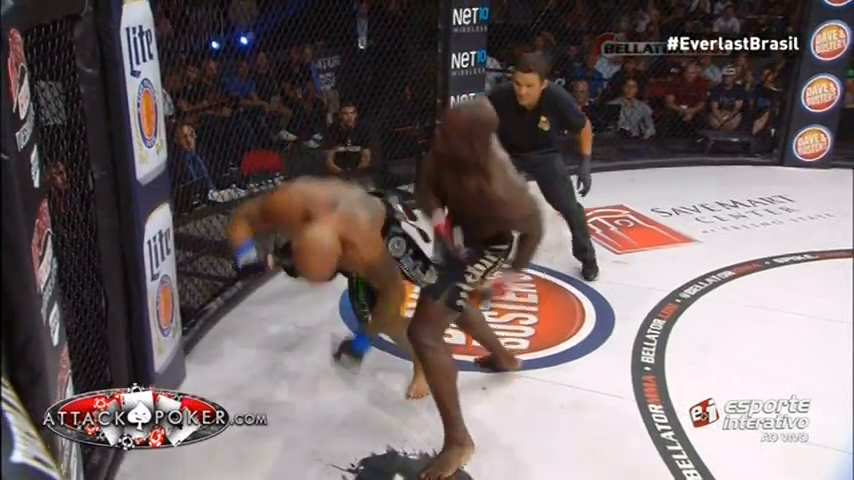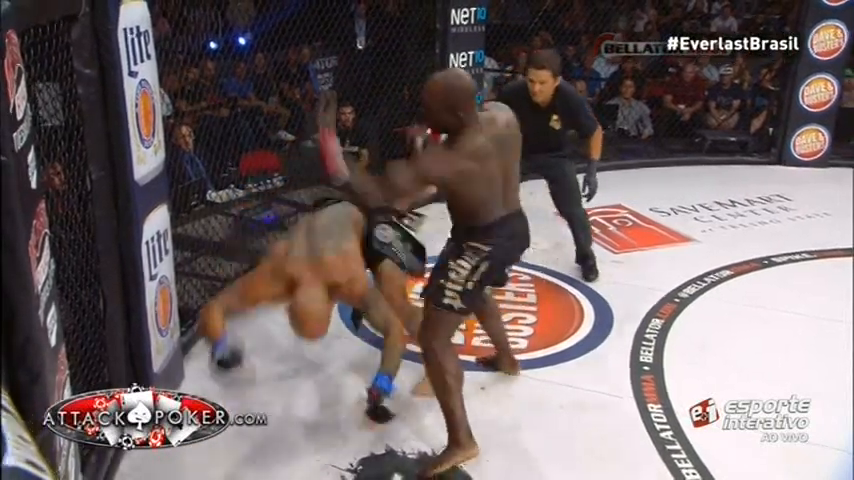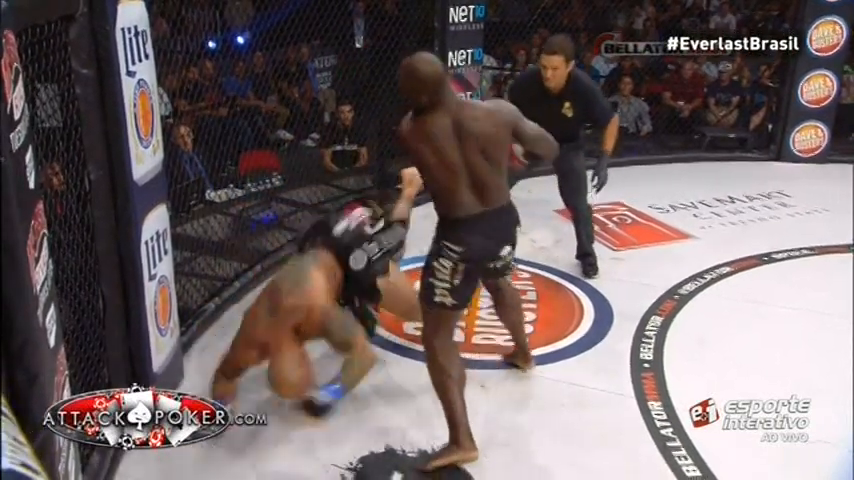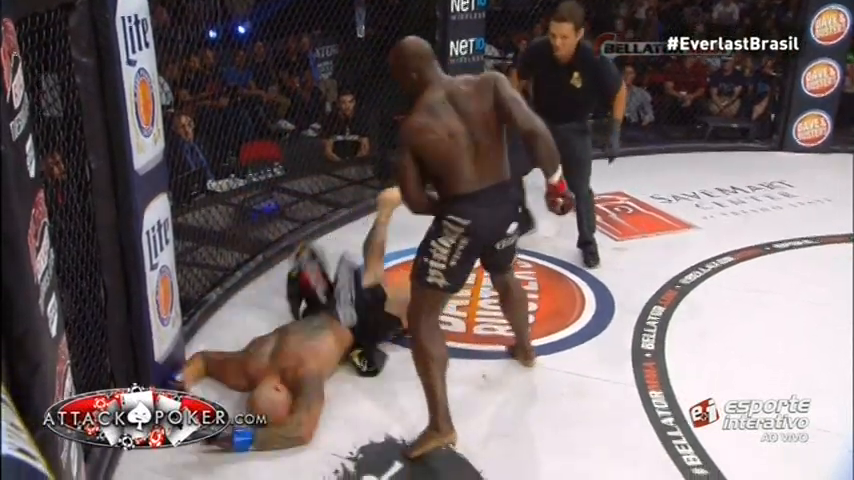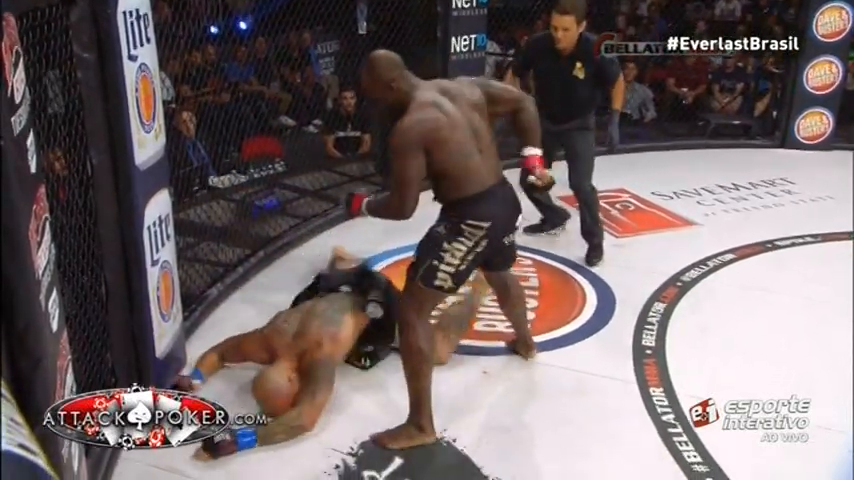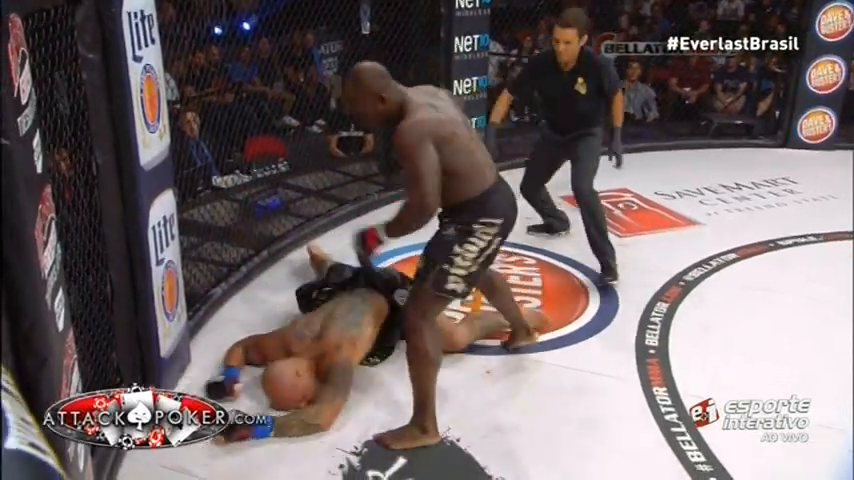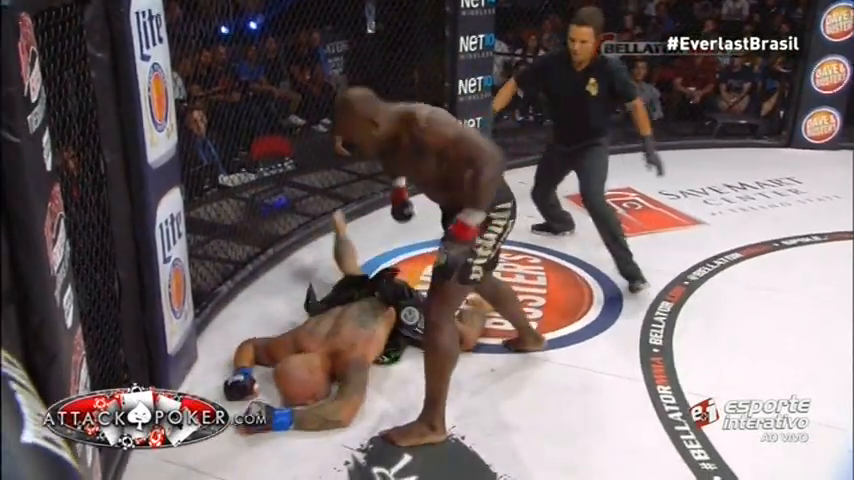
dt=0.3s
person 1, frame 1
left shoulder: (501, 187)
right shoulder: (457, 140)
left elbow: (533, 229)
right elbow: (427, 181)
left wrist: (509, 279)
right wrist: (440, 223)
left hip: (482, 246)
right hip: (459, 231)
left knee: (424, 333)
right knee: (454, 303)
left ankle: (458, 443)
right ankle: (502, 357)
person 1, frame 2
left shoulder: (448, 161)
right shoulder: (503, 115)
left elbow: (384, 188)
left wrist: (336, 162)
left hip: (482, 243)
right hip: (516, 229)
left knee: (435, 336)
right knee: (477, 293)
left ankle: (460, 442)
right ankle: (505, 357)
person 1, frame 3
left shoulder: (413, 133)
right shoulder: (499, 113)
right elbow: (549, 148)
left wrist: (454, 86)
left hip: (458, 239)
right hip: (503, 223)
left knee: (437, 337)
right knee: (499, 284)
left ankle: (461, 441)
right ankle: (522, 352)
person 1, frame 4
left shoulder: (412, 126)
right shoulder: (490, 85)
left elbow: (414, 201)
right elbow: (534, 130)
right wrist: (555, 180)
left hip: (460, 217)
right hip: (507, 203)
left knee: (422, 316)
right knee: (504, 278)
left ankle: (440, 424)
right ankle: (524, 347)
person 1, frame 5
left shoulder: (409, 129)
right shoulder: (466, 87)
left elbow: (403, 206)
right elbow: (524, 103)
left wrist: (362, 204)
right wrist: (534, 157)
left hip: (470, 219)
right hip: (505, 201)
left knee: (412, 312)
right knee: (500, 275)
left ankle: (420, 425)
right ankle: (525, 341)
person 1, frame 6
left shoulder: (411, 131)
right shoulder: (428, 93)
left elbow: (424, 206)
left wrist: (377, 235)
left hip: (475, 218)
right hip: (499, 200)
left knee: (418, 315)
right knee: (480, 273)
left ankle: (424, 426)
right ankle: (522, 330)
person 1, frame 7
left shoulder: (423, 126)
right shoulder: (388, 131)
left elbow: (489, 158)
left wrist: (469, 224)
right wrist: (399, 190)
left hip: (484, 211)
right hip: (459, 207)
left knee: (438, 312)
right knee: (480, 279)
left ankle: (432, 423)
right ankle: (529, 336)
person 2, frame 1
left shoulder: (364, 251)
right shoulder: (288, 203)
left elbow: (393, 292)
right elbow: (241, 221)
left wrist: (366, 338)
right wrist: (245, 253)
left hip: (381, 227)
left knee: (385, 314)
left ankle: (422, 366)
person 2, frame 2
left shoulder: (349, 283)
right shoulder: (270, 283)
left elbow: (394, 330)
right elbow: (211, 313)
left wrist: (383, 382)
right wrist: (221, 347)
left hip: (365, 222)
right hip: (328, 217)
left knee: (396, 304)
person 2, frame 3
left shoulder: (311, 313)
right shoulder: (252, 343)
left elbow: (365, 354)
right elbow: (225, 377)
left wrist: (334, 390)
right wrist: (221, 397)
left hip: (344, 257)
right hip: (320, 253)
person 2, frame 4
left shoulder: (305, 372)
right shoulder: (244, 370)
left elbow: (302, 432)
right elbow: (203, 358)
left wrist: (241, 440)
right wrist: (182, 381)
left hip: (352, 318)
right hip: (323, 319)
person 2, frame 5
left shoulder: (321, 355)
right shoulder: (267, 341)
left elbow: (303, 420)
right elbow: (218, 352)
left wrist: (242, 439)
right wrist: (195, 377)
left hip: (370, 302)
right hip: (331, 293)
left knee: (439, 353)
left ankle: (476, 293)
right ankle: (344, 261)
person 2, frame 6
left shoulder: (338, 356)
right shoulder: (287, 342)
left elbow: (321, 419)
right elbow: (241, 347)
left wrist: (262, 428)
right wrist: (230, 375)
left hip: (384, 296)
right hip: (347, 292)
left knee: (455, 338)
right ankle: (321, 261)
person 2, frame 7
left shoulder: (352, 356)
right shoulder: (296, 343)
left elbow: (343, 414)
right elbow: (248, 347)
left wrist: (281, 419)
right wrist: (241, 373)
left hip: (394, 306)
right hip: (358, 297)
left knee: (465, 337)
right knee: (352, 274)
left ankle: (480, 305)
right ankle: (340, 229)
person 3, frame 1
left shoulder: (558, 99)
right shoulder: (499, 96)
left elbow: (584, 127)
left wrist: (585, 166)
left hip: (544, 154)
right hip: (506, 152)
left knee: (569, 206)
left ankle: (586, 256)
person 3, frame 2
left shoulder: (571, 99)
right shoulder: (512, 93)
left elbow: (595, 132)
left wrist: (592, 170)
left hip: (554, 156)
left knee: (573, 210)
left ankle: (586, 258)
person 3, frame 3
left shoulder: (585, 88)
right shoulder: (527, 81)
left elbow: (611, 122)
left wrist: (603, 162)
left hip: (567, 145)
left knee: (578, 203)
left ankle: (586, 254)
person 3, frame 4
left shoulder: (594, 59)
right shoulder: (536, 51)
left elbow: (620, 90)
right elbow: (519, 79)
left wrist: (614, 132)
left hip: (574, 127)
right hip: (538, 120)
left knee: (579, 187)
left ankle: (587, 243)
person 3, frame 5
left shoulder: (595, 51)
right shoulder: (538, 45)
left elbow: (617, 82)
right elbow: (515, 75)
left wrist: (614, 121)
left hip: (579, 125)
right hip: (546, 121)
left knee: (580, 184)
right knee: (529, 179)
left ankle: (594, 239)
right ankle: (555, 217)
person 3, frame 6
left shoulder: (597, 64)
right shoulder: (540, 64)
left elbow: (616, 96)
right elbow: (509, 95)
left wrist: (616, 136)
right wrist: (491, 130)
left hip: (586, 135)
right hip: (554, 134)
left knee: (582, 188)
right knee: (530, 186)
left ankle: (607, 259)
right ankle: (557, 222)
person 3, frame 7
left shoulder: (609, 69)
right shoulder: (552, 63)
left elbow: (635, 104)
right elbow: (514, 85)
left wrist: (648, 145)
left hip: (592, 145)
right hip: (560, 143)
left knee: (594, 200)
right knee: (540, 193)
left ankle: (630, 270)
right ankle: (560, 223)
